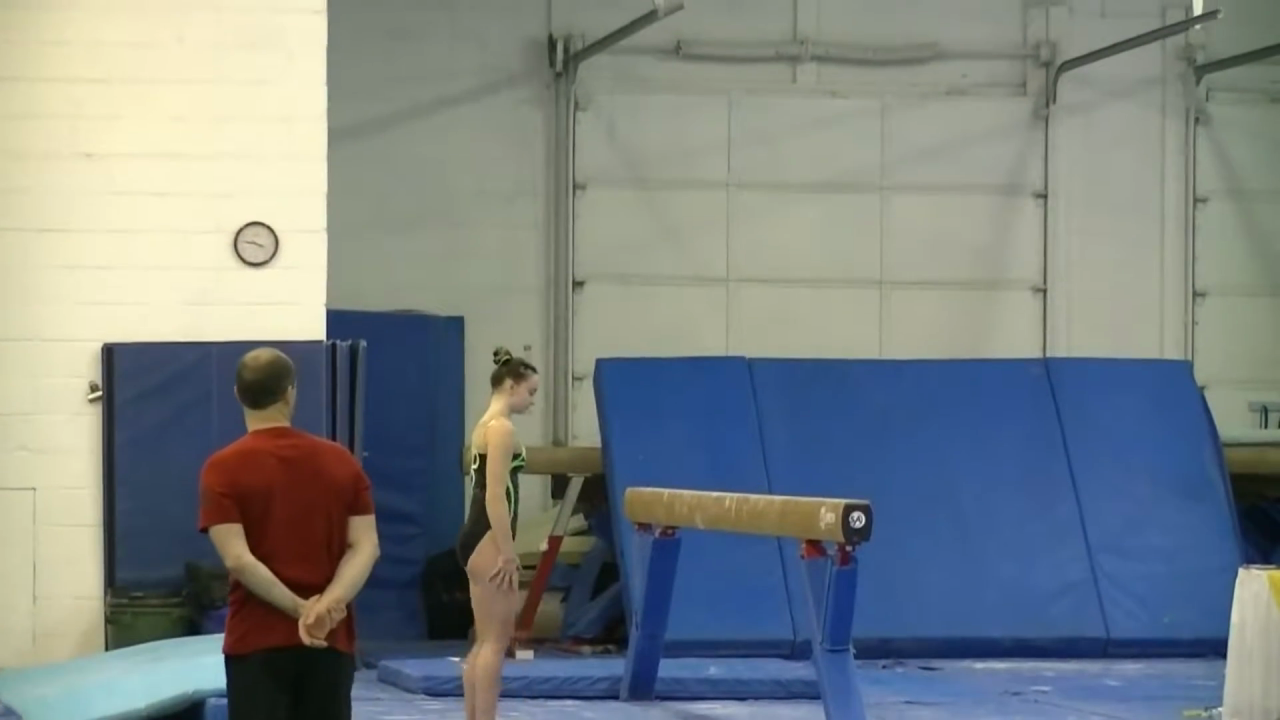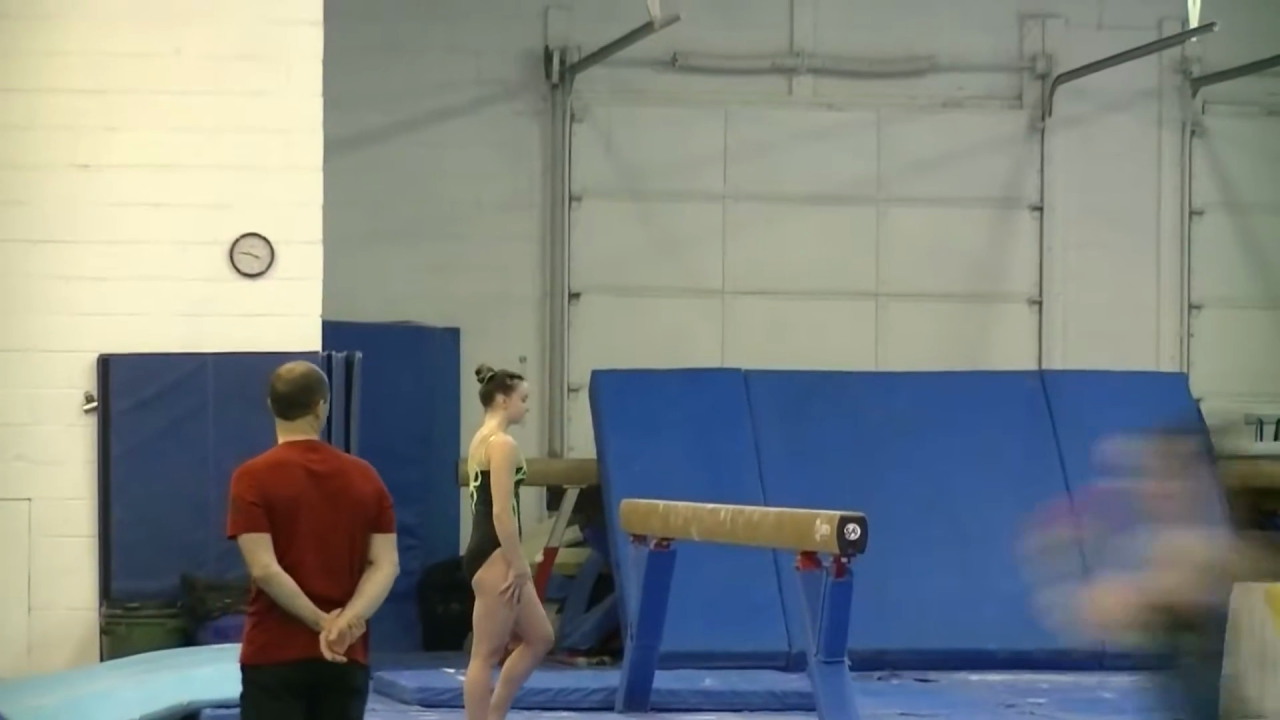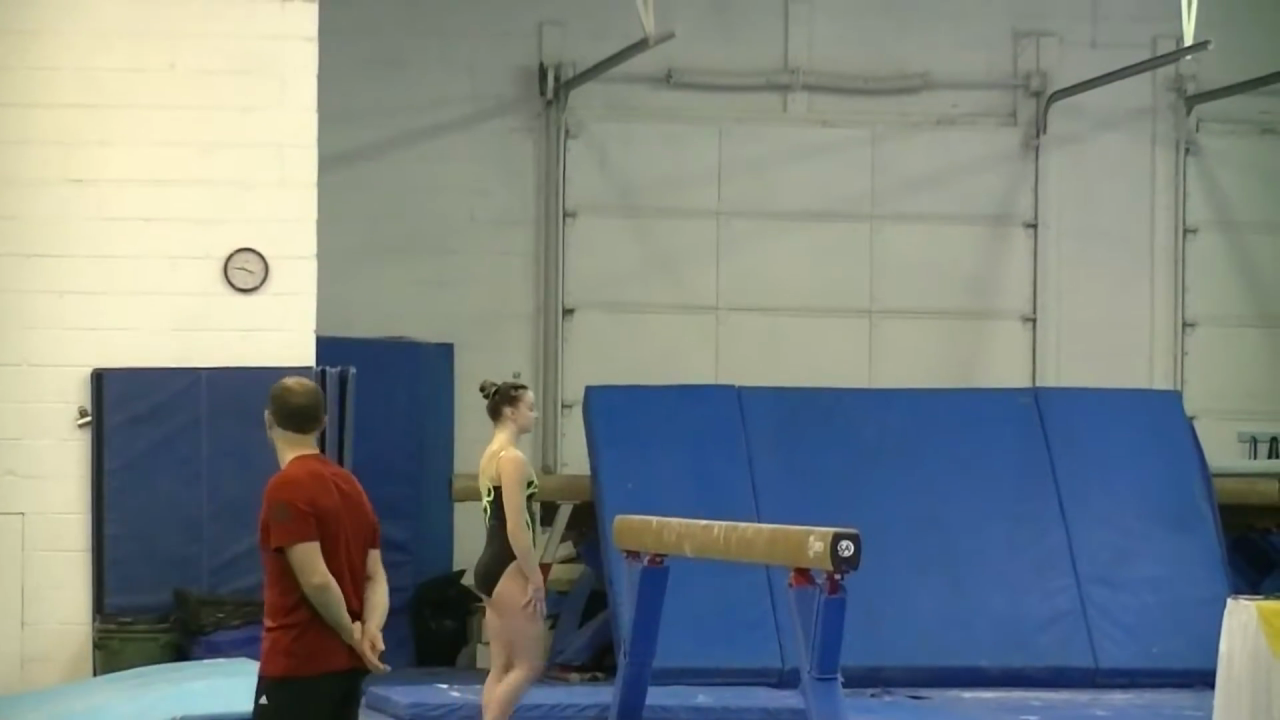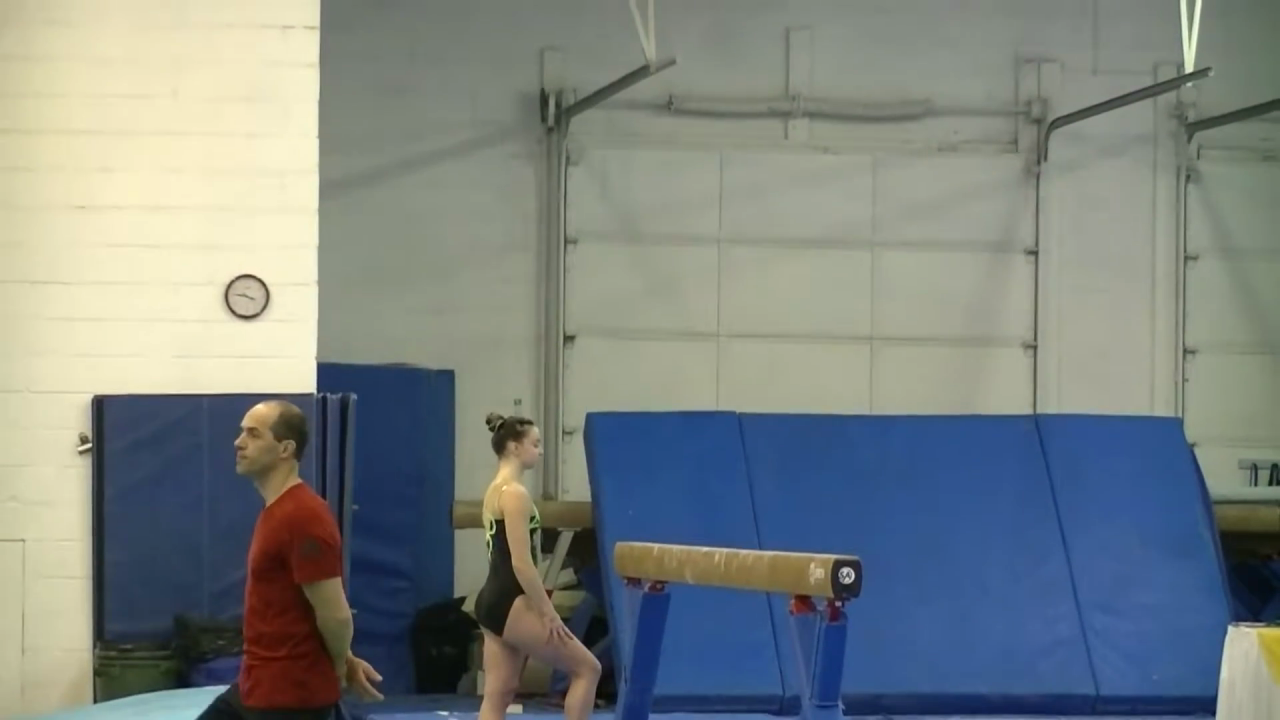
dt=0.7s
person 1, frame 1
left shoulder: (223, 469)
right shoulder: (341, 461)
left elbow: (237, 560)
right elbow: (365, 546)
left wrist: (300, 609)
right wrist: (330, 603)
left hip: (258, 643)
right hip: (332, 641)
person 1, frame 2
left shoulder: (253, 478)
right shoulder: (365, 477)
left elbow: (264, 569)
right elbow: (385, 564)
left wrist: (321, 622)
right wrist: (348, 620)
left hip: (275, 654)
right hip: (347, 654)
person 1, frame 3
left shoulder: (286, 487)
right shoulder: (349, 485)
left elbow: (316, 579)
right elbow: (375, 577)
left wrist: (351, 635)
right wrist: (368, 631)
left hip: (298, 663)
right hip: (343, 663)
person 1, frame 4
left shoulder: (301, 517)
right shoulder: (278, 512)
left elbow: (336, 615)
left wrist: (342, 668)
right wrist: (344, 662)
left hip: (291, 692)
right hip: (264, 685)
person 2, frame 1
left shoulder: (486, 425)
right shoulder: (502, 428)
right elbow: (495, 495)
right wrist: (508, 551)
left hip: (479, 537)
right hip: (487, 540)
left knee: (487, 639)
right knee: (495, 639)
person 2, frame 2
left shoulder: (481, 440)
right shoulder: (502, 443)
right elbow: (502, 511)
right wrist: (517, 566)
left hip: (489, 552)
right hip: (495, 556)
left knee: (540, 637)
right knee: (486, 653)
person 2, frame 3
left shoulder: (491, 454)
right shoulder: (513, 458)
right elbow: (518, 527)
right wrist: (536, 579)
left hip: (491, 566)
right hip: (507, 570)
left knee: (504, 666)
right knee: (528, 665)
person 2, frame 4
left shoulder: (496, 489)
right shoulder: (515, 493)
right elbow: (521, 563)
right wrist: (548, 613)
left hip: (493, 600)
right hip: (510, 603)
right knee: (587, 668)
